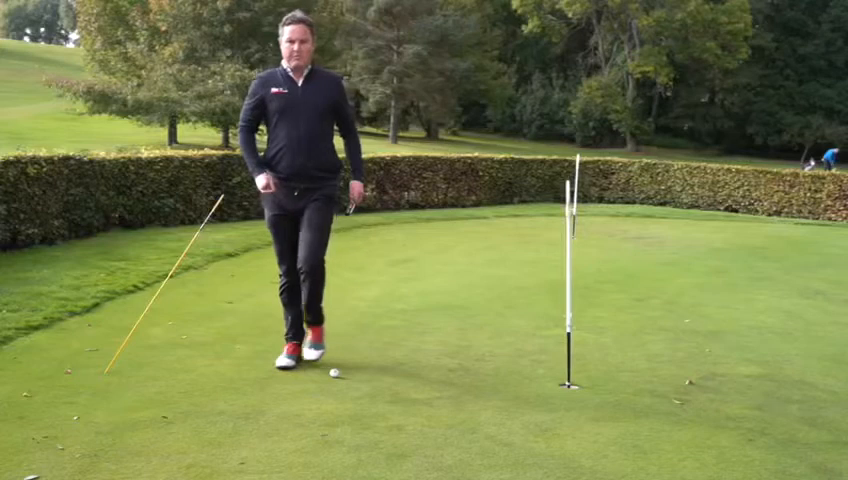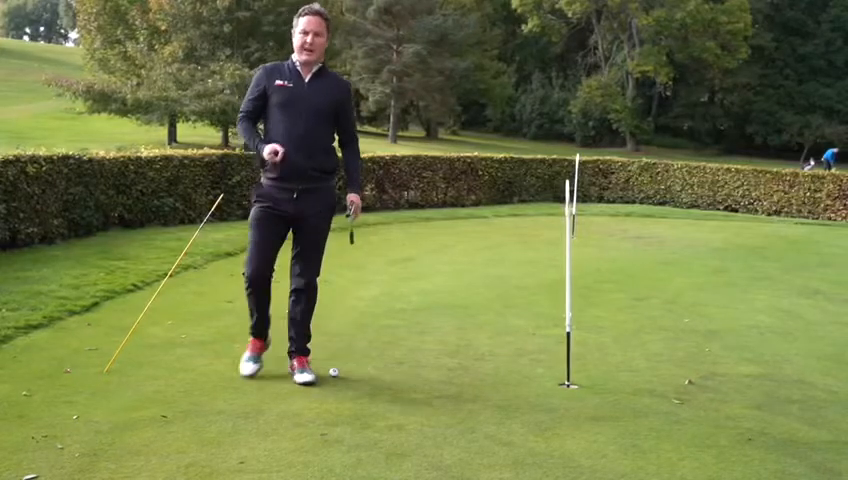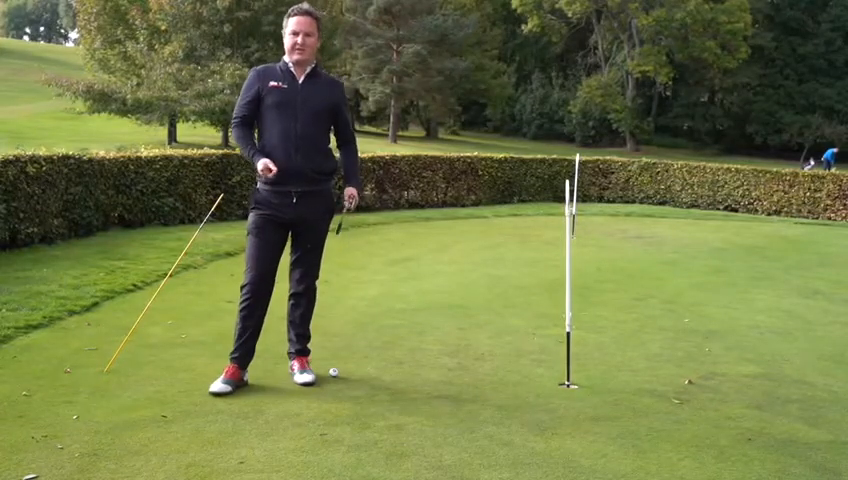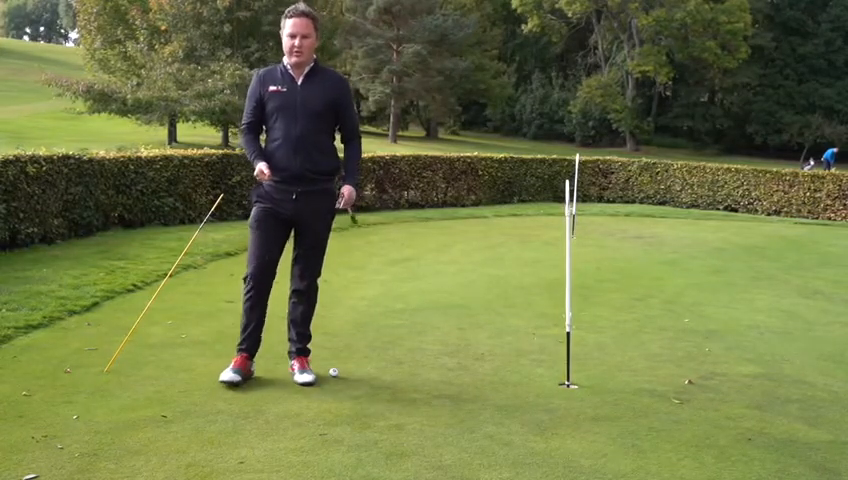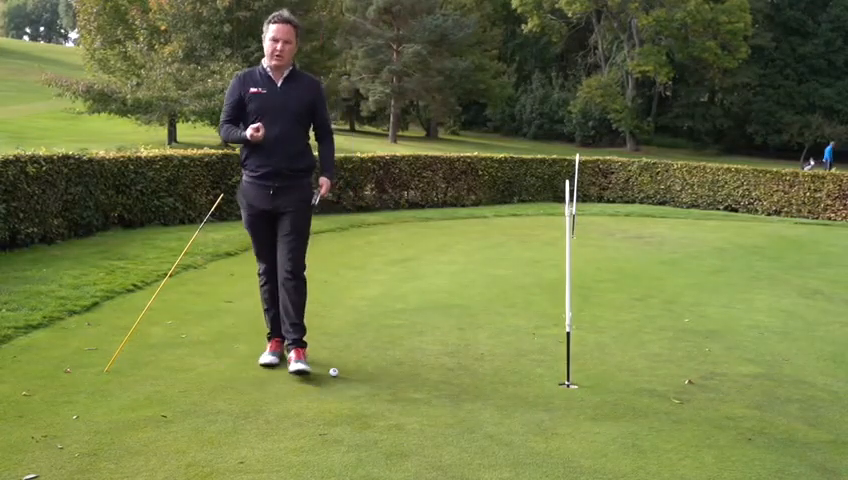
dt=1s
person 1, frame 1
left shoulder: (331, 83)
right shoulder: (265, 83)
left elbow: (349, 132)
right elbow: (245, 130)
left wrist: (357, 176)
right wrist: (257, 171)
left hip: (320, 189)
right hip: (280, 192)
left knee: (310, 262)
right knee: (287, 271)
left ankle: (315, 326)
right ankle: (293, 341)
person 1, frame 2
left shoulder: (339, 87)
right shoulder: (269, 75)
left elbow: (349, 142)
right elbow: (245, 119)
left wrist: (354, 188)
right wrist: (261, 147)
left hip: (317, 195)
right hip: (273, 191)
left knee: (305, 279)
right knee: (256, 269)
left ankle: (298, 354)
right ankle: (258, 339)
person 1, frame 3
left shoulder: (332, 88)
right shoulder: (261, 77)
left elbow: (346, 140)
right elbow: (239, 124)
left wrist: (352, 182)
right wrist: (257, 157)
left hip: (316, 199)
right hip: (270, 197)
left knee: (304, 282)
right knee: (256, 281)
left ankle: (299, 356)
right ankle: (237, 365)
person 1, frame 4
left shoulder: (335, 84)
right shoulder: (264, 80)
left elbow: (351, 138)
right elbow: (249, 129)
left wrist: (350, 181)
right wrist: (258, 161)
left hip: (317, 197)
right hip: (272, 193)
left knee: (305, 281)
right knee: (257, 274)
left ankle: (299, 355)
right ankle: (244, 356)
person 1, frame 5
left shoulder: (310, 87)
right shoulder: (243, 82)
left elbow: (324, 135)
right elbow: (225, 128)
left wrist: (326, 173)
right wrist: (246, 135)
left hip: (295, 191)
right hip: (255, 189)
left knee: (291, 269)
right knee: (267, 269)
left ankle: (295, 346)
right ankle: (275, 338)
